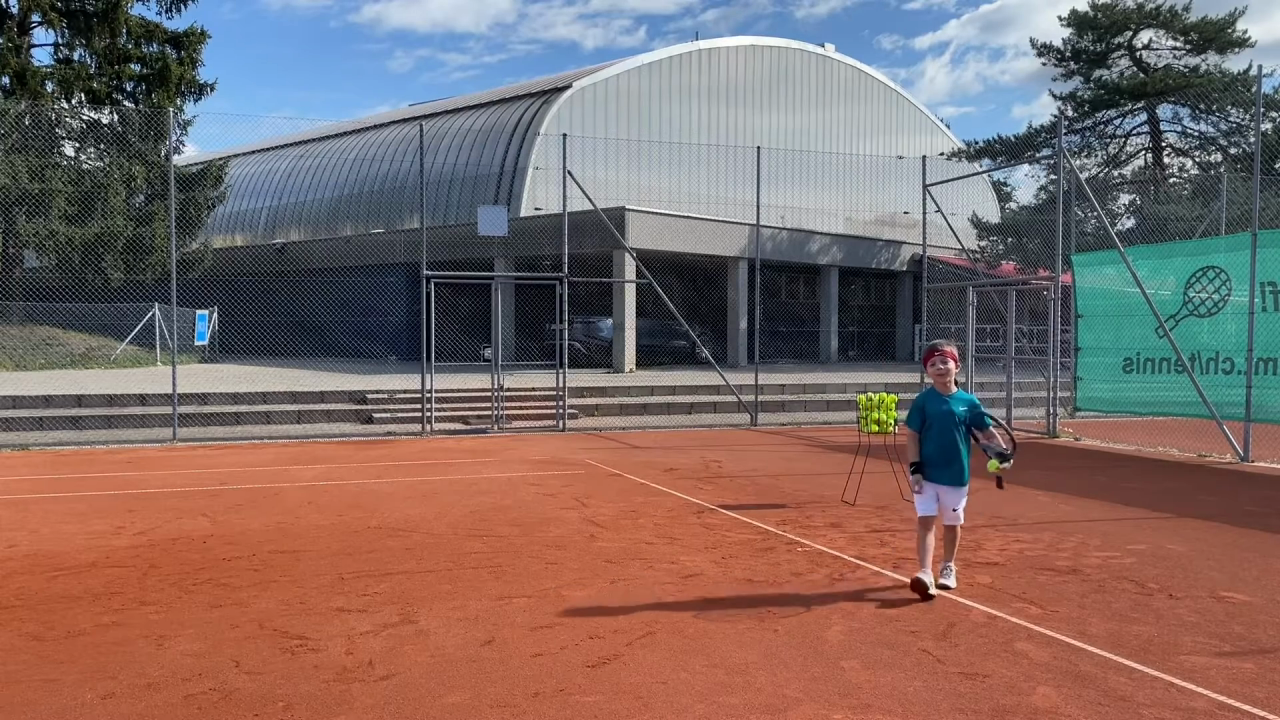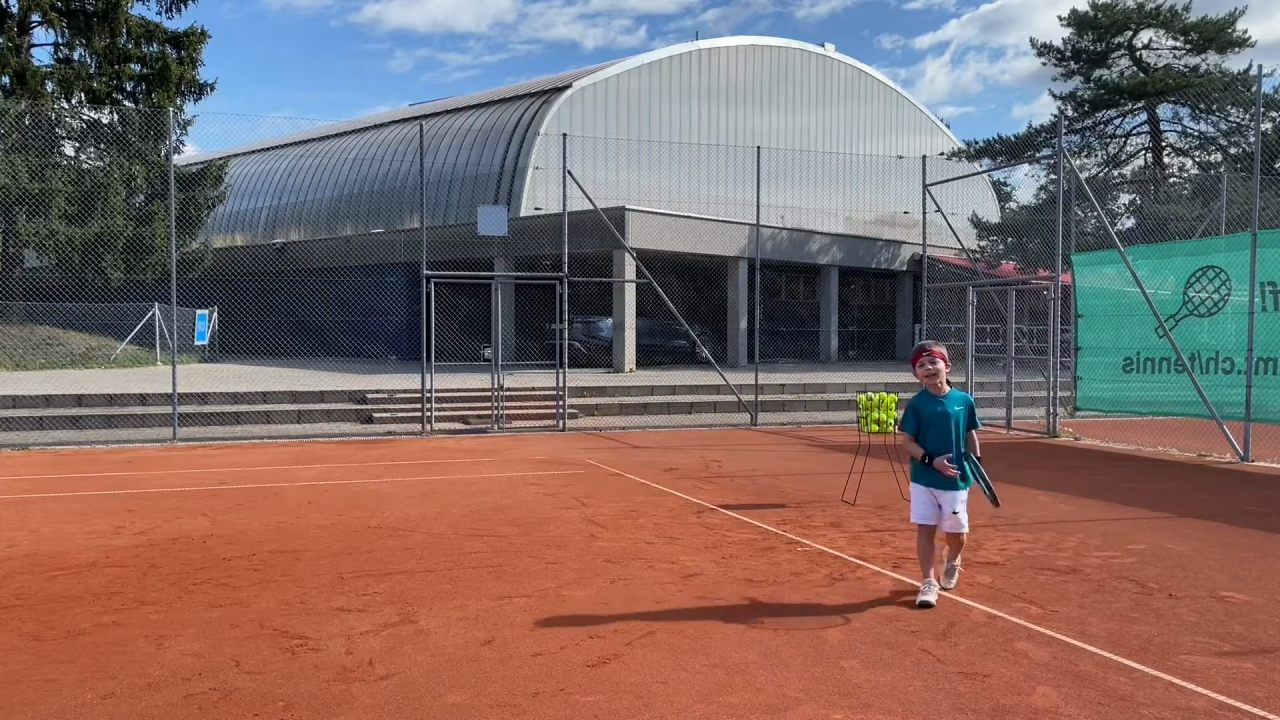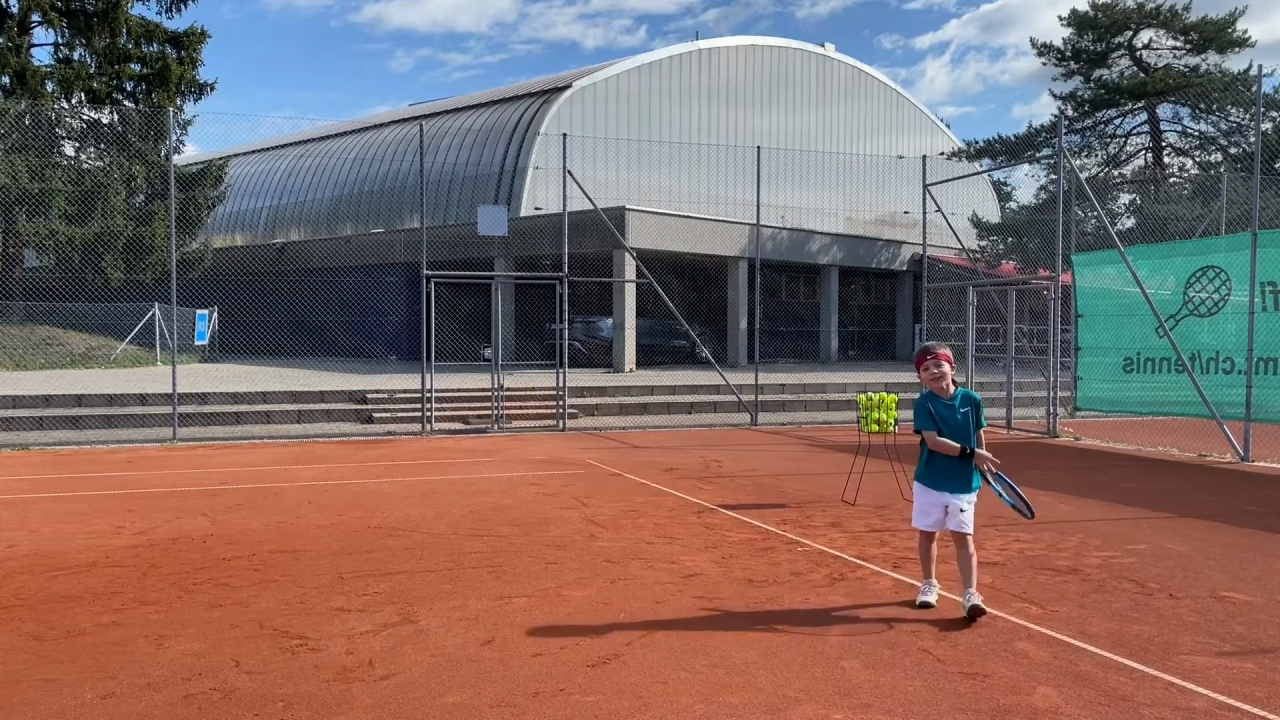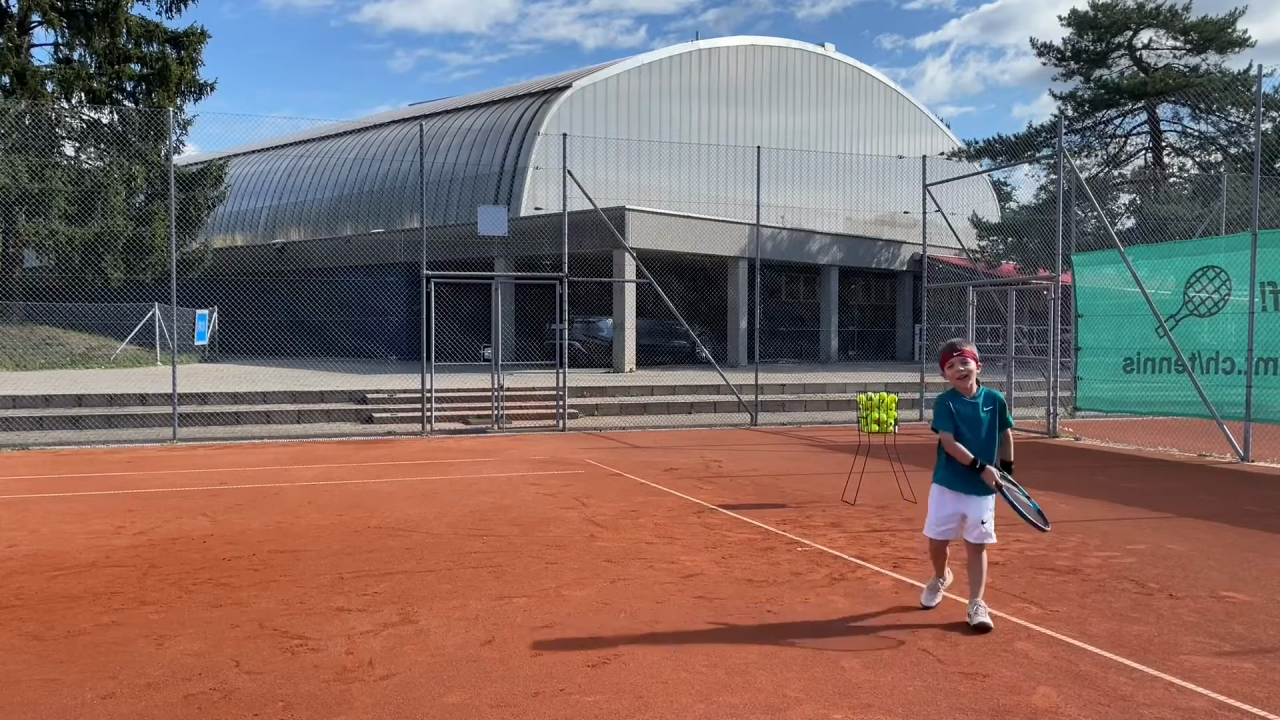
dt=0.3s
person 1, frame 1
left shoulder: (970, 402)
right shoulder: (922, 401)
left elbow: (987, 432)
right elbow: (912, 437)
right wrist: (915, 470)
left hip: (957, 476)
right hip: (926, 474)
left knee: (952, 524)
right knee: (926, 521)
left ankle: (948, 567)
right ankle: (924, 573)
person 1, frame 2
left shoulder: (964, 401)
right shoulder: (916, 404)
left elbow: (971, 435)
right elbow: (908, 442)
left wrist: (975, 463)
right wrist: (932, 460)
left hip: (956, 480)
right hip: (924, 479)
left knee: (957, 532)
right knee: (925, 529)
left ankle: (952, 560)
right ankle: (929, 583)
person 1, frame 3
left shoulder: (972, 400)
right shoulder: (923, 404)
left elbow: (979, 435)
right elbow: (934, 441)
left wrist: (982, 462)
right wrist: (971, 453)
left hip: (964, 483)
right hip: (929, 481)
left knee: (963, 537)
right knee: (928, 533)
left ankle: (971, 595)
right ankle: (929, 583)
person 1, frame 4
left shoulder: (995, 400)
right shoulder: (945, 402)
left elbow: (1005, 435)
right elbow: (949, 442)
left wrist: (1006, 467)
right wrist: (981, 467)
left hip: (982, 488)
right hip: (947, 484)
left knee: (977, 545)
right knee: (937, 540)
left ankle: (976, 604)
right ankle: (940, 576)
